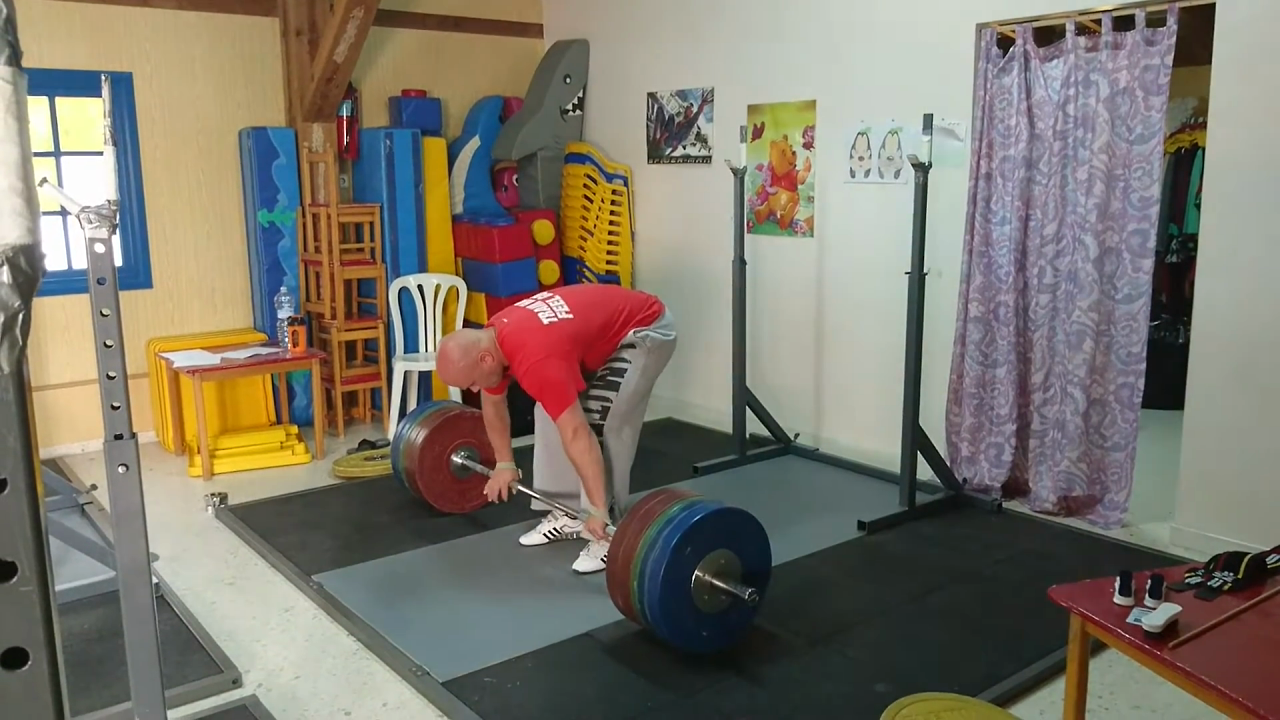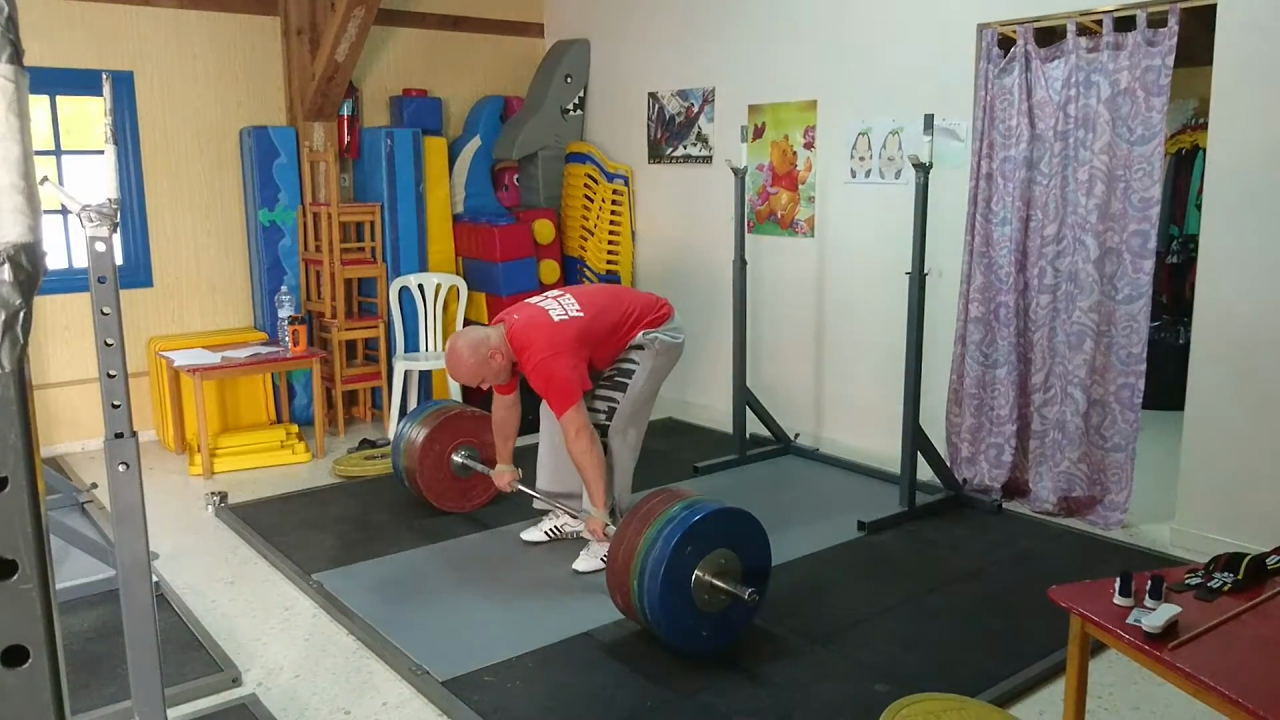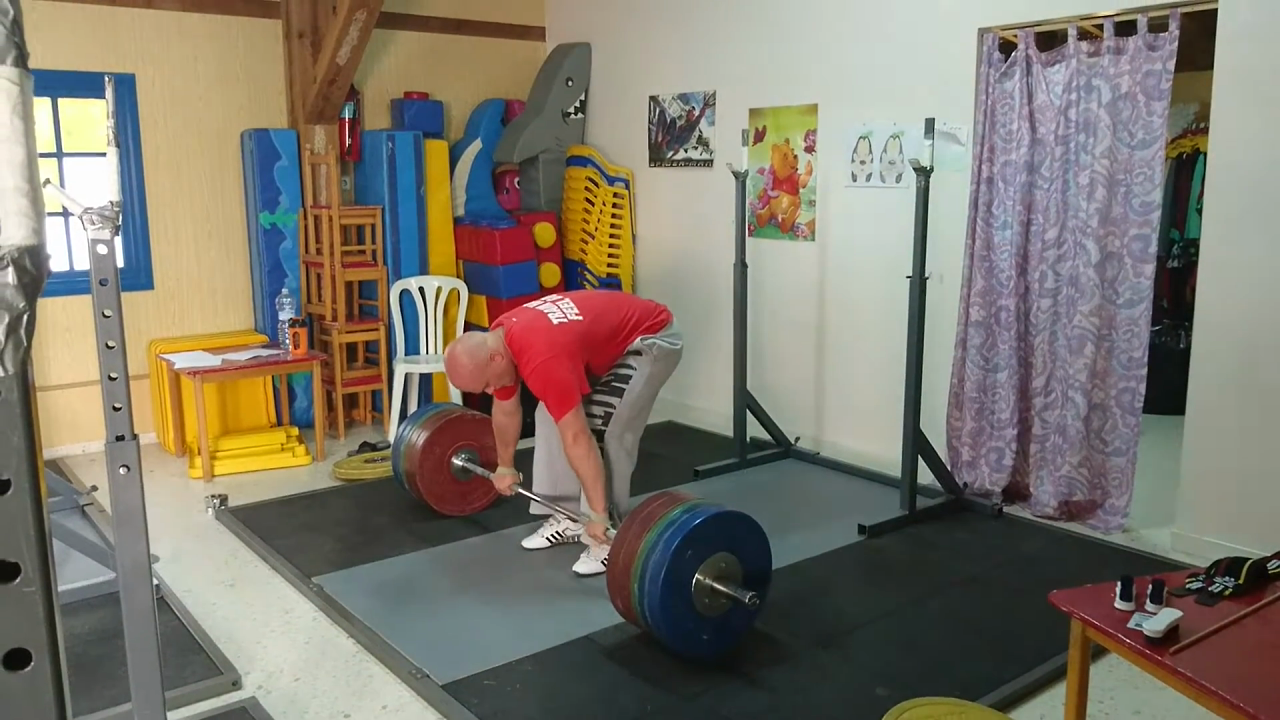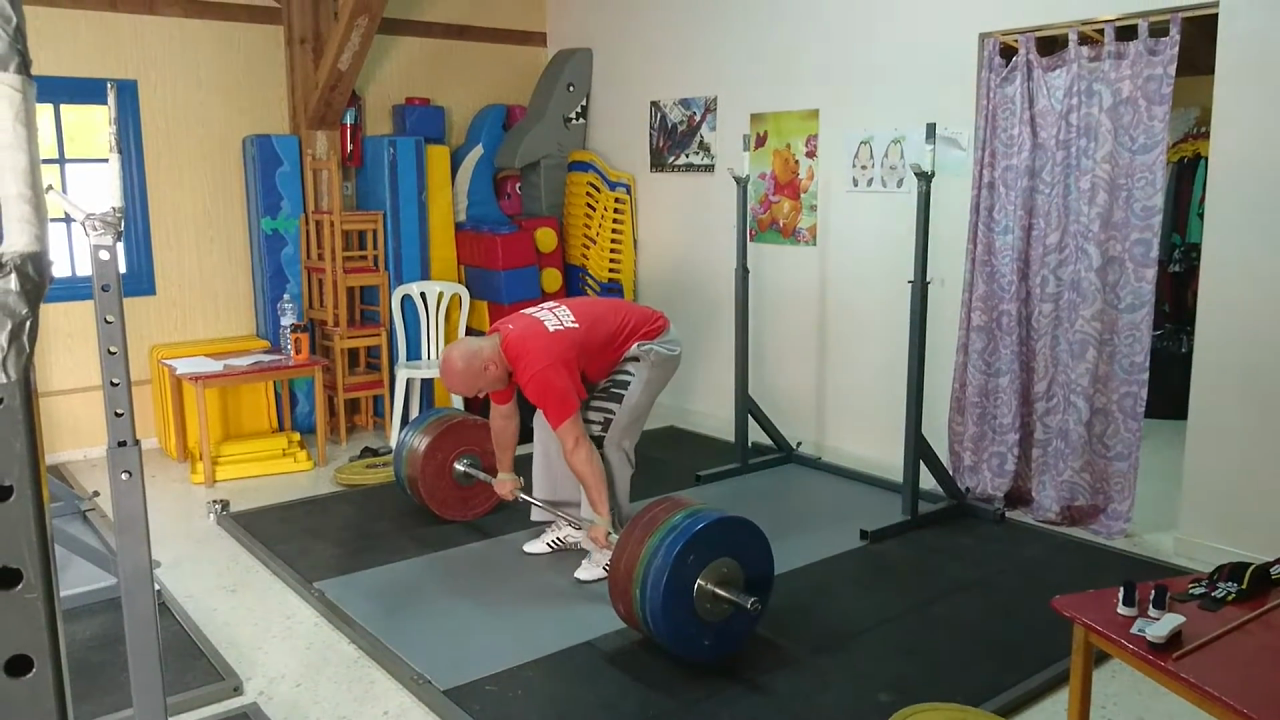
dt=0.4s
person 1, frame 1
left shoulder: (537, 360)
right shoulder: (491, 338)
left elbow: (577, 434)
right elbow: (493, 402)
left wrist: (598, 510)
right wrist: (504, 464)
left hip: (646, 331)
right hip: (604, 326)
left knee: (600, 424)
right knee: (553, 412)
left ankle: (608, 532)
right ankle: (568, 514)
person 1, frame 2
left shoulder: (544, 358)
right shoulder: (497, 336)
left elbow: (581, 435)
right elbow: (505, 404)
left wrist: (599, 511)
right wrist: (504, 464)
left hip: (654, 333)
right hip: (611, 326)
left knee: (604, 426)
right knee: (558, 412)
left ankle: (609, 531)
right ankle: (567, 513)
person 1, frame 3
left shoulder: (543, 361)
right shoulder: (496, 340)
left elbow: (577, 439)
right elbow: (506, 410)
left wrist: (599, 515)
right wrist: (505, 467)
left hip: (652, 339)
right hip: (609, 334)
left knee: (602, 430)
right knee: (552, 416)
left ankle: (608, 537)
right ankle: (569, 518)
person 1, frame 4
left shoulder: (538, 368)
right shoulder: (493, 346)
left elbow: (576, 444)
right elbow: (504, 415)
left wrist: (601, 517)
right wrist: (505, 473)
left hip: (650, 345)
right hip: (608, 341)
left knee: (599, 435)
right knee: (551, 424)
left ankle: (609, 544)
right ankle: (570, 524)
